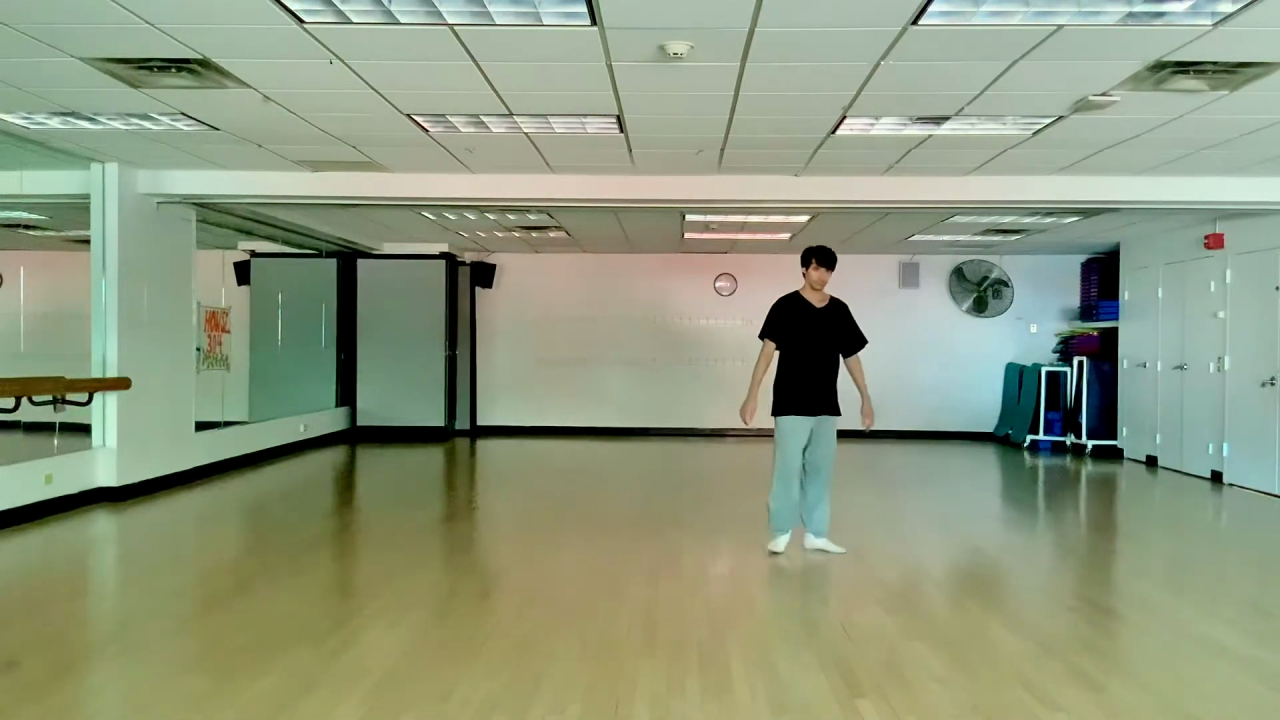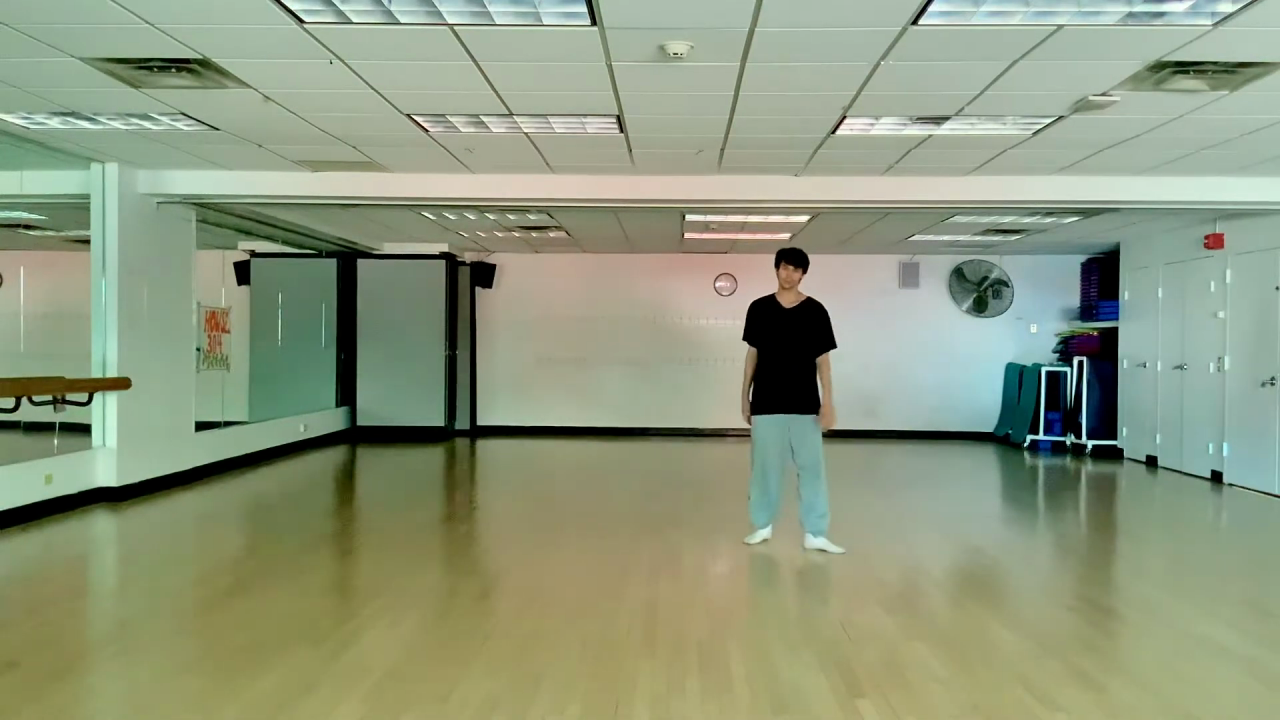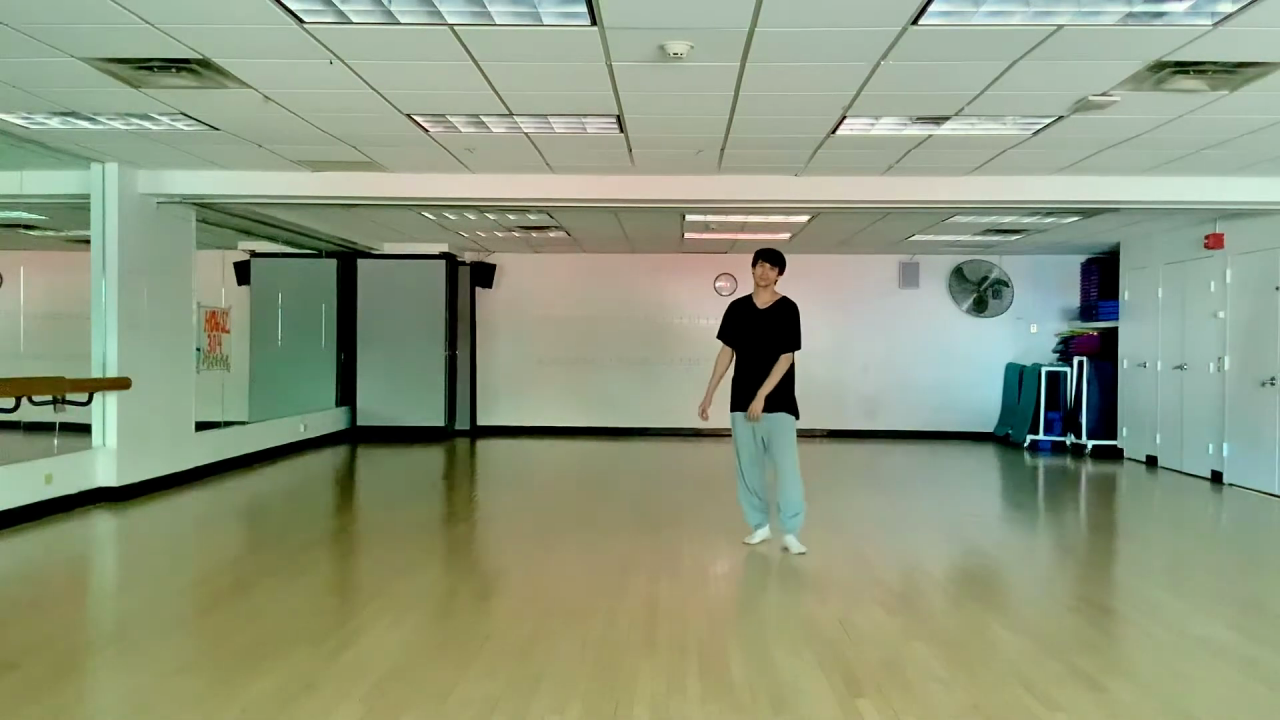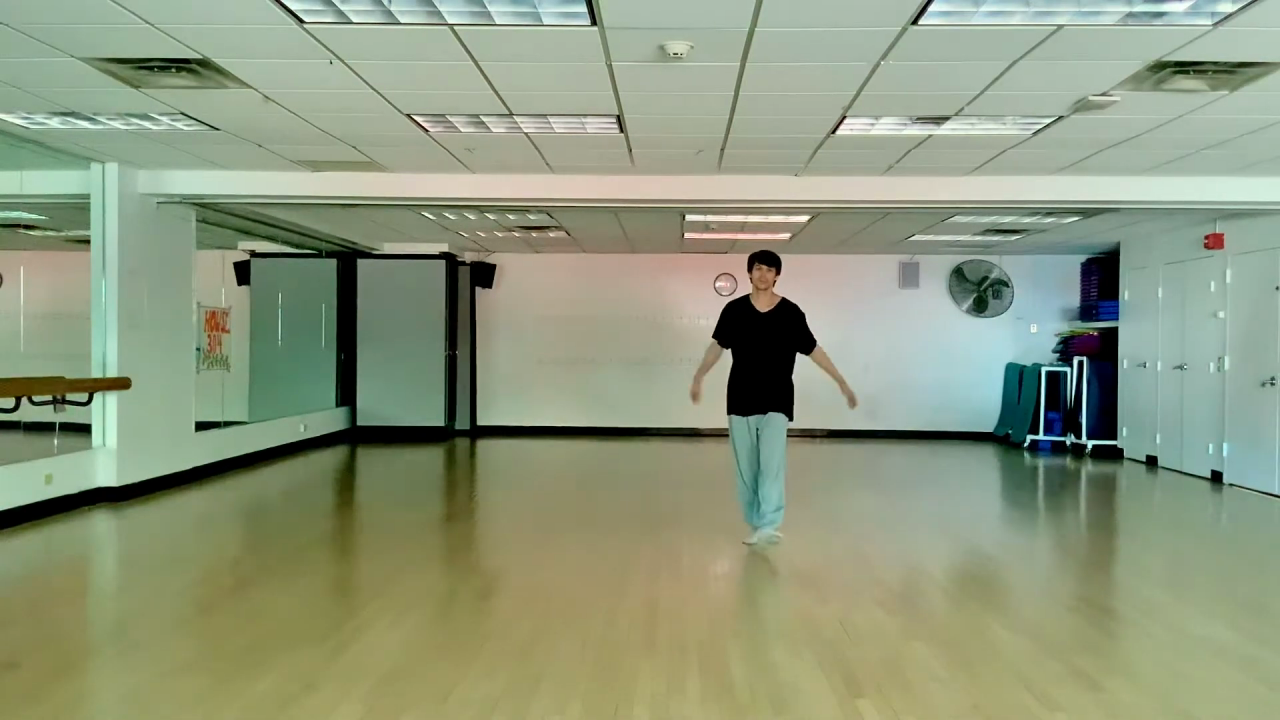
dt=0.5s
person 1, frame 1
left shoulder: (840, 310)
right shoulder: (786, 306)
left elbow: (852, 356)
right elbow: (767, 351)
left wrist: (866, 399)
right wrist: (751, 395)
left hip: (826, 406)
right hip: (791, 404)
left knee: (820, 470)
right knee: (787, 468)
left ankle: (815, 533)
right ankle: (781, 530)
person 1, frame 2
left shoulder: (815, 311)
right shoulder: (759, 308)
left elbow: (823, 359)
right elbow: (752, 354)
left wrist: (828, 401)
right wrist: (745, 395)
left hip: (804, 404)
right hip: (766, 403)
left knee: (812, 468)
right knee: (764, 466)
left ankle: (815, 534)
right ankle: (762, 525)
person 1, frame 3
left shoulder: (788, 309)
right shoulder: (736, 308)
left elbow: (785, 358)
right elbow: (727, 352)
left wrist: (761, 396)
right wrist: (710, 393)
left hip: (777, 402)
right hip: (741, 401)
left knee: (786, 465)
right knee: (748, 467)
left ankle: (790, 532)
right ankle: (759, 525)
person 1, frame 4
left shoulder: (791, 312)
right shoulder: (734, 310)
left elbow: (814, 350)
right elbow: (718, 345)
left wrist: (842, 383)
right wrist: (699, 376)
left hip: (776, 402)
right hip: (740, 401)
left knee: (772, 463)
right knee: (746, 467)
left ankle: (769, 525)
right ankle: (755, 525)
